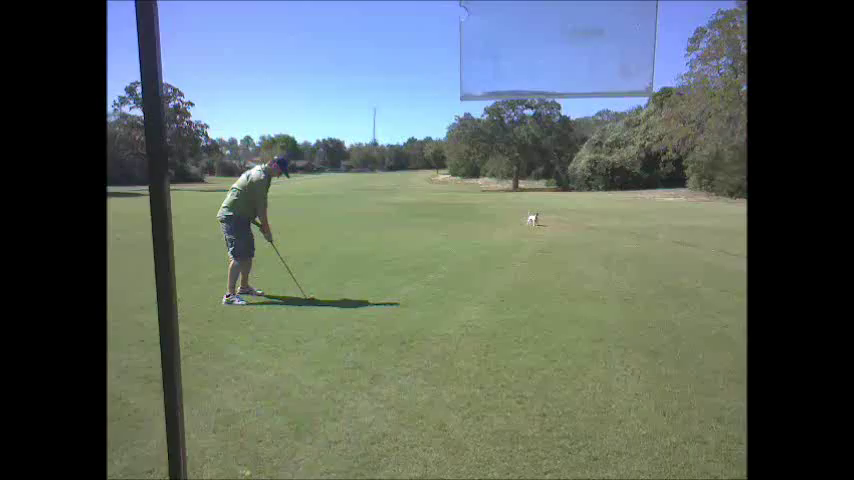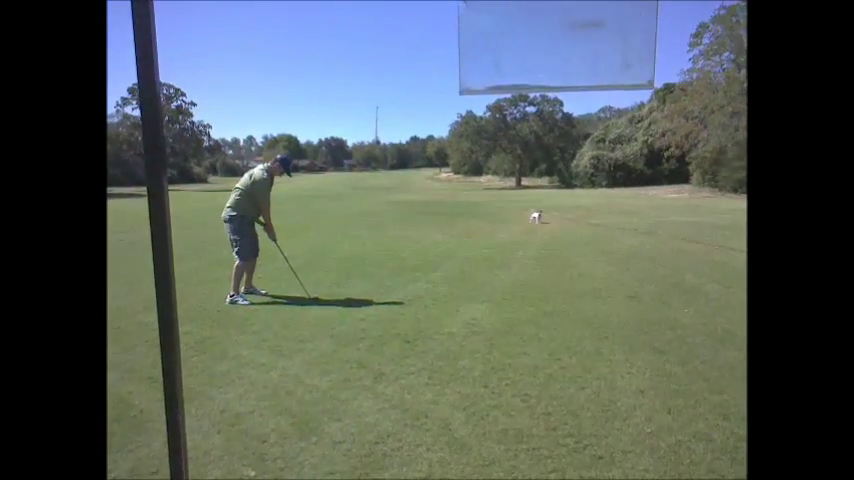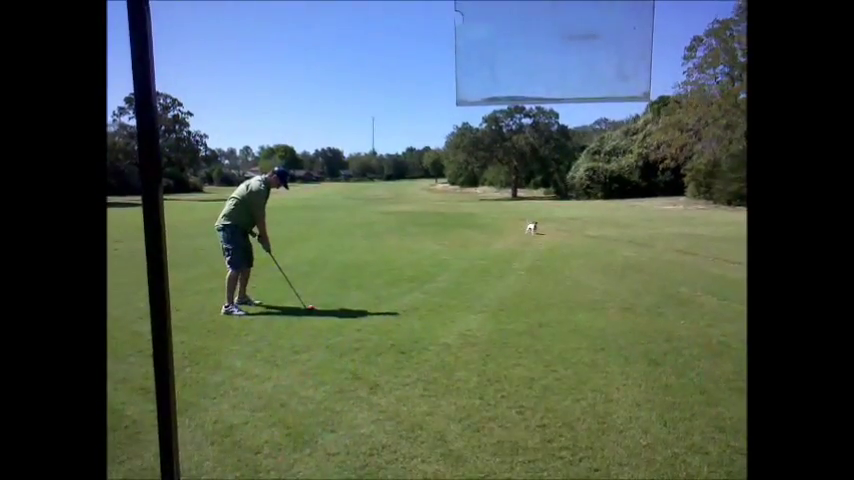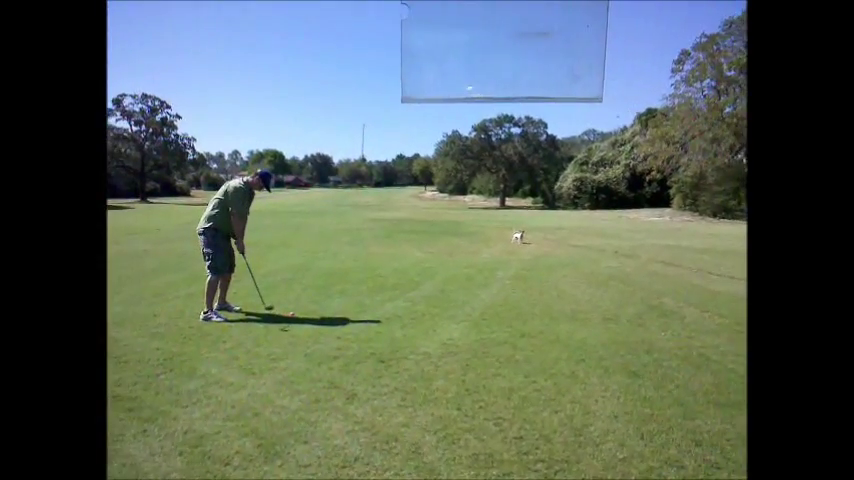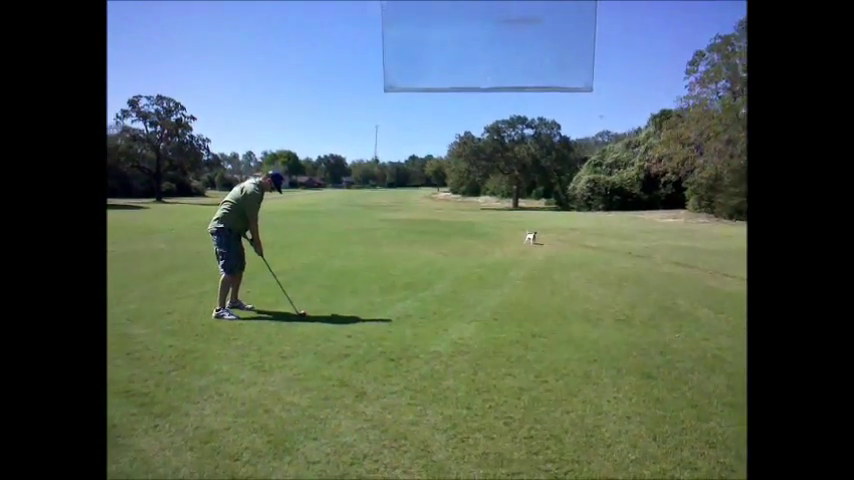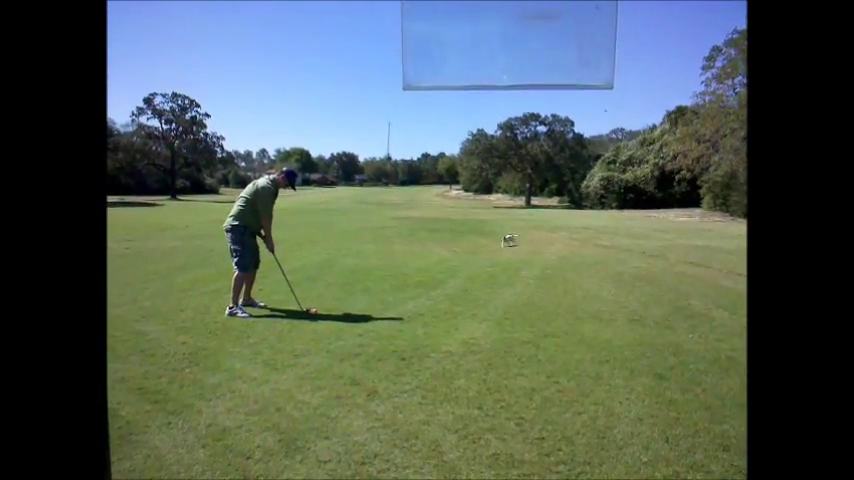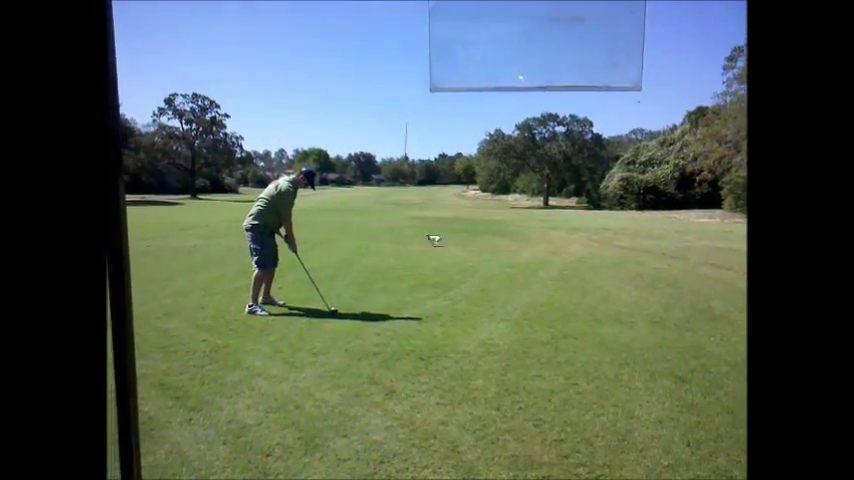
dt=0.7s
person 1, frame 1
left shoulder: (260, 173)
right shoulder: (260, 177)
left elbow: (259, 205)
right elbow: (260, 207)
left wrist: (264, 226)
right wrist: (266, 229)
left hip: (239, 216)
right hip: (232, 217)
left knee: (248, 253)
right knee: (238, 256)
left ankle: (244, 287)
right ankle: (229, 295)
person 1, frame 2
left shoulder: (262, 172)
right shoulder: (262, 177)
left elbow: (262, 204)
right elbow: (263, 205)
left wrist: (266, 224)
right wrist: (270, 227)
left hip: (243, 216)
right hip: (236, 217)
left knee: (252, 253)
right knee: (243, 255)
left ankle: (248, 286)
right ankle: (233, 295)
person 1, frame 3
left shoulder: (260, 184)
right shoulder: (259, 188)
left elbow: (258, 215)
right elbow: (259, 217)
left wrist: (261, 235)
right wrist: (265, 239)
left hip: (238, 227)
right hip: (230, 226)
left knee: (246, 263)
right knee: (236, 266)
left ankle: (241, 297)
right ankle: (228, 305)
person 1, frame 4
left shoulder: (249, 192)
right shoulder: (237, 187)
left elbow: (243, 217)
right elbow: (235, 216)
left wrist: (239, 239)
right wrist: (240, 240)
left hip: (223, 231)
right hip: (211, 230)
left knee: (228, 269)
right knee: (216, 271)
left ankle: (221, 302)
right ankle: (207, 311)
person 1, frame 5
left shoulder: (253, 186)
right shoulder: (253, 191)
left elbow: (251, 219)
right elbow: (252, 221)
left wrist: (254, 239)
right wrist: (257, 242)
left hip: (231, 230)
right hip: (223, 229)
left knee: (239, 267)
right knee: (229, 269)
left ankle: (233, 301)
right ankle: (220, 309)
person 1, frame 6
left shoulder: (271, 186)
right shoulder: (265, 186)
left elbow: (267, 214)
right elbow: (264, 216)
left wrist: (266, 236)
right wrist: (269, 239)
left hip: (247, 228)
right hip: (238, 227)
left knee: (253, 265)
right knee: (243, 267)
left ankle: (246, 299)
right ankle: (232, 307)
person 1, frame 7
left shoulder: (286, 182)
right shoulder: (287, 188)
left elbow: (284, 216)
right elbow: (286, 218)
left wrist: (287, 235)
right wrist: (291, 239)
left hip: (264, 226)
right hip: (257, 226)
left knee: (272, 263)
right knee: (263, 265)
left ankle: (265, 297)
right ankle: (252, 305)
